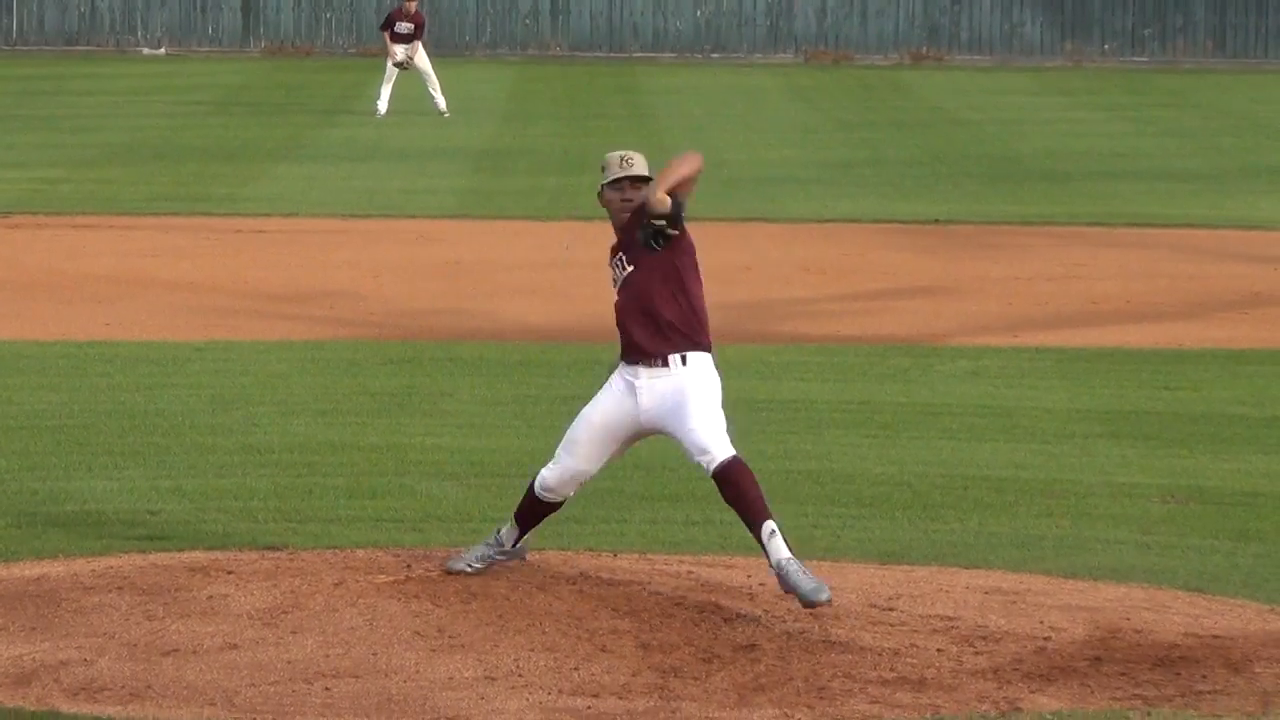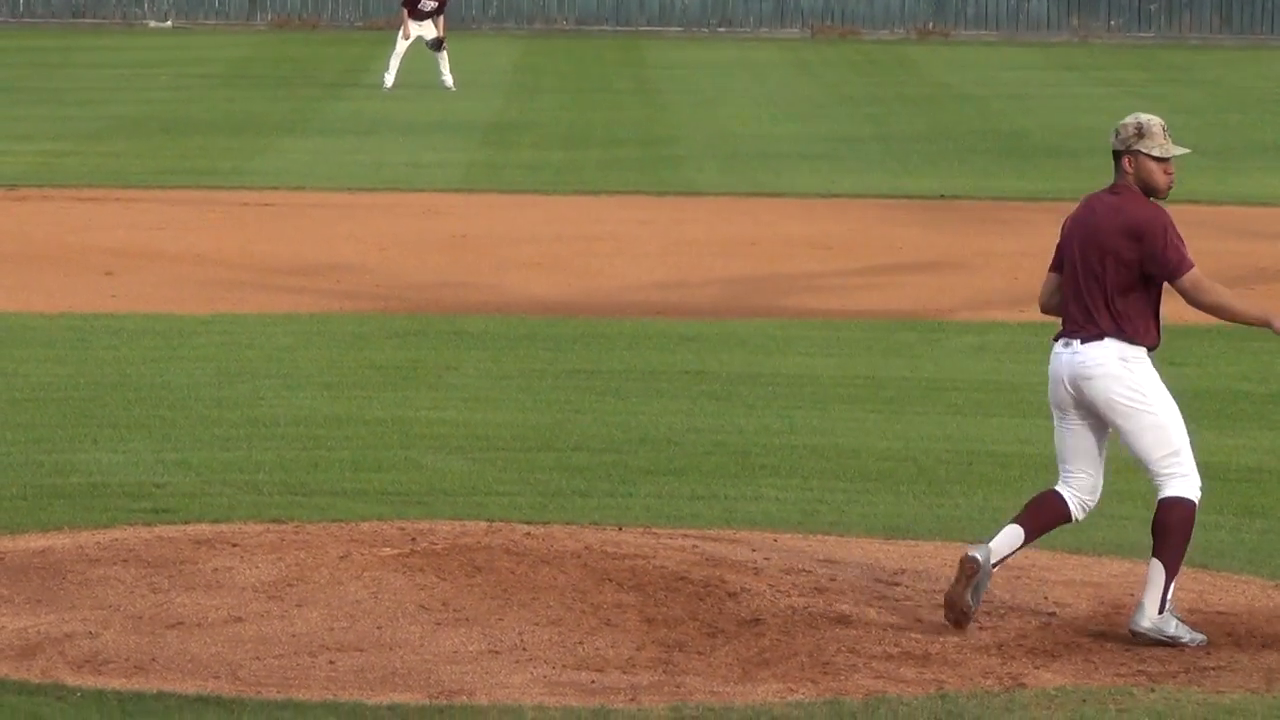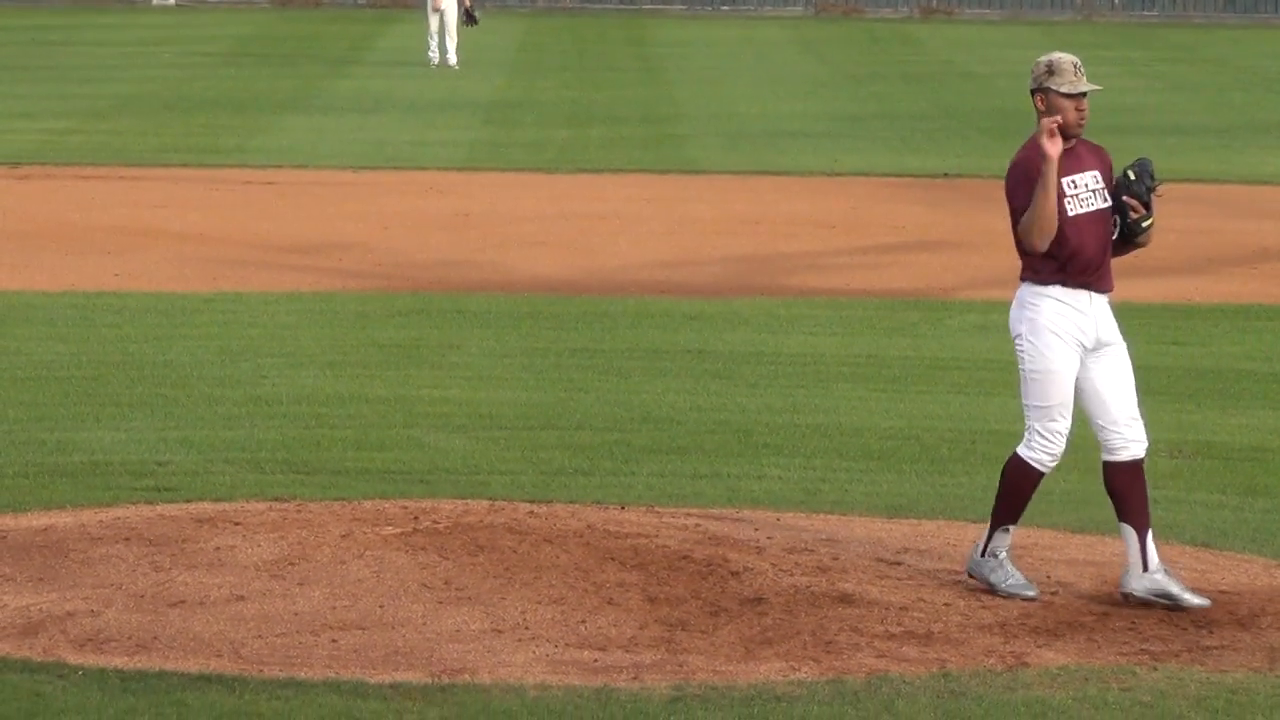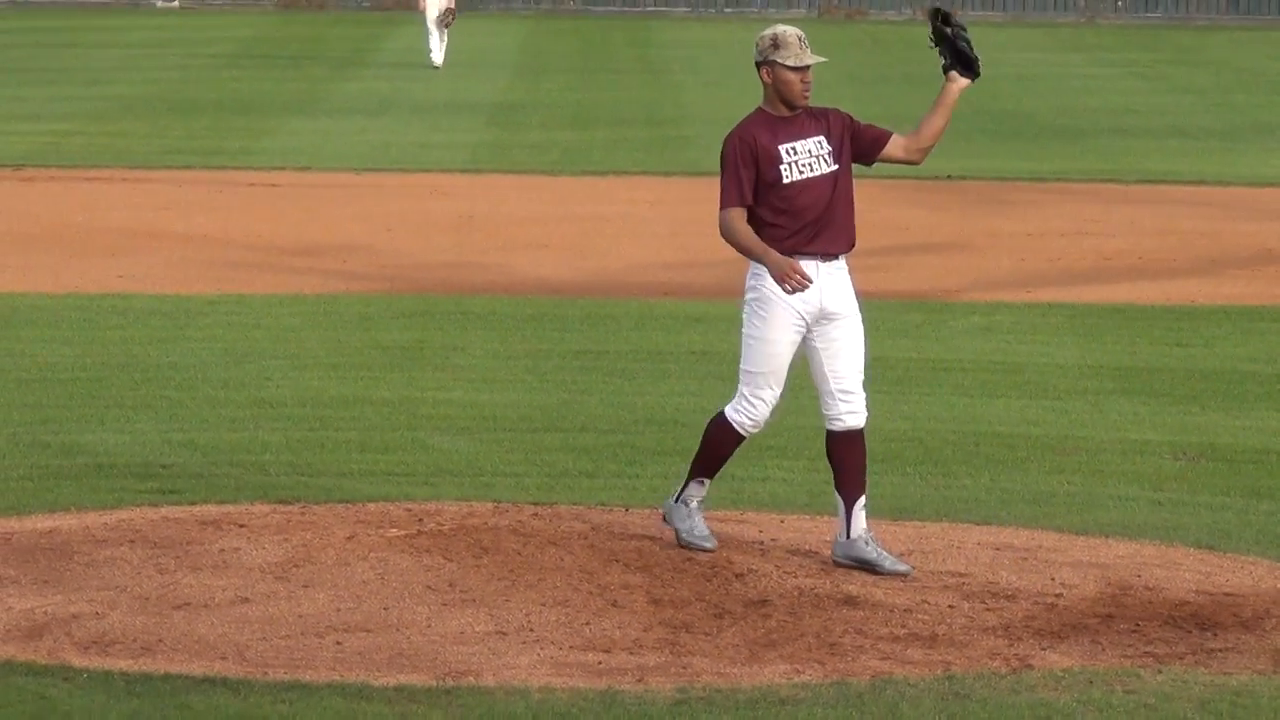
dt=1s
person 1, frame 1
left shoulder: (660, 225)
right shoulder: (622, 252)
left elbow: (693, 162)
left wrist: (656, 195)
left hip: (687, 378)
right hip: (629, 381)
left knee: (714, 450)
right knee: (559, 476)
left ankle: (782, 562)
right ankle: (505, 543)
person 1, frame 2
left shoulder: (1080, 214)
right shoulder: (1147, 218)
left elbow: (1048, 300)
right elbow: (1200, 293)
left hip: (1067, 362)
right hip: (1119, 365)
left knee: (1075, 492)
right knee: (1179, 481)
left ankle: (985, 557)
right ankle: (1153, 612)
person 1, frame 3
left shoulder: (1097, 157)
right shoulder: (1028, 164)
right elbow: (1036, 240)
left wrist: (1136, 232)
right wrist: (1048, 163)
left hip: (1098, 312)
right hip: (1050, 310)
left knee: (1126, 439)
right knee: (1045, 441)
left ankle: (1145, 571)
right ankle: (991, 552)
person 1, frame 4
left shoulder: (834, 125)
right shoulder: (746, 137)
left elbow: (913, 149)
right elbow: (731, 221)
left wrist: (954, 87)
right wrist: (772, 259)
left hip: (835, 281)
right hip: (778, 284)
left knee: (848, 409)
right knee: (755, 407)
left ankle: (854, 535)
right ankle: (687, 498)
